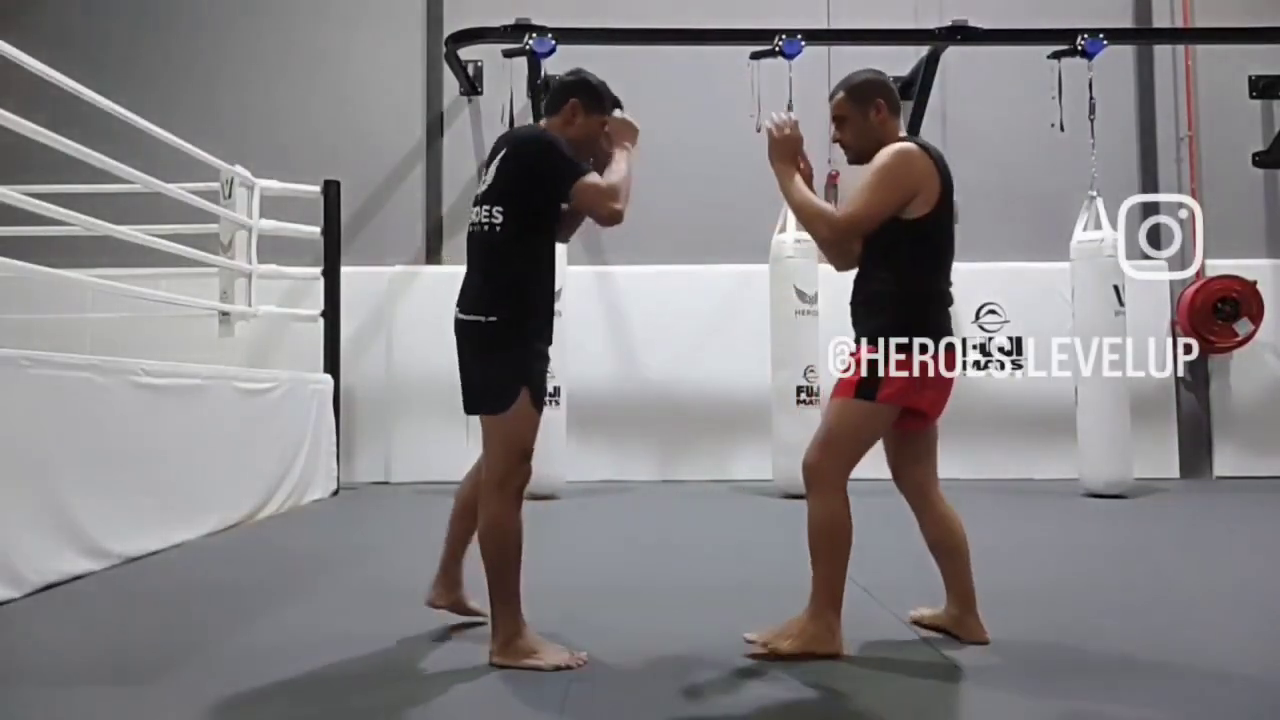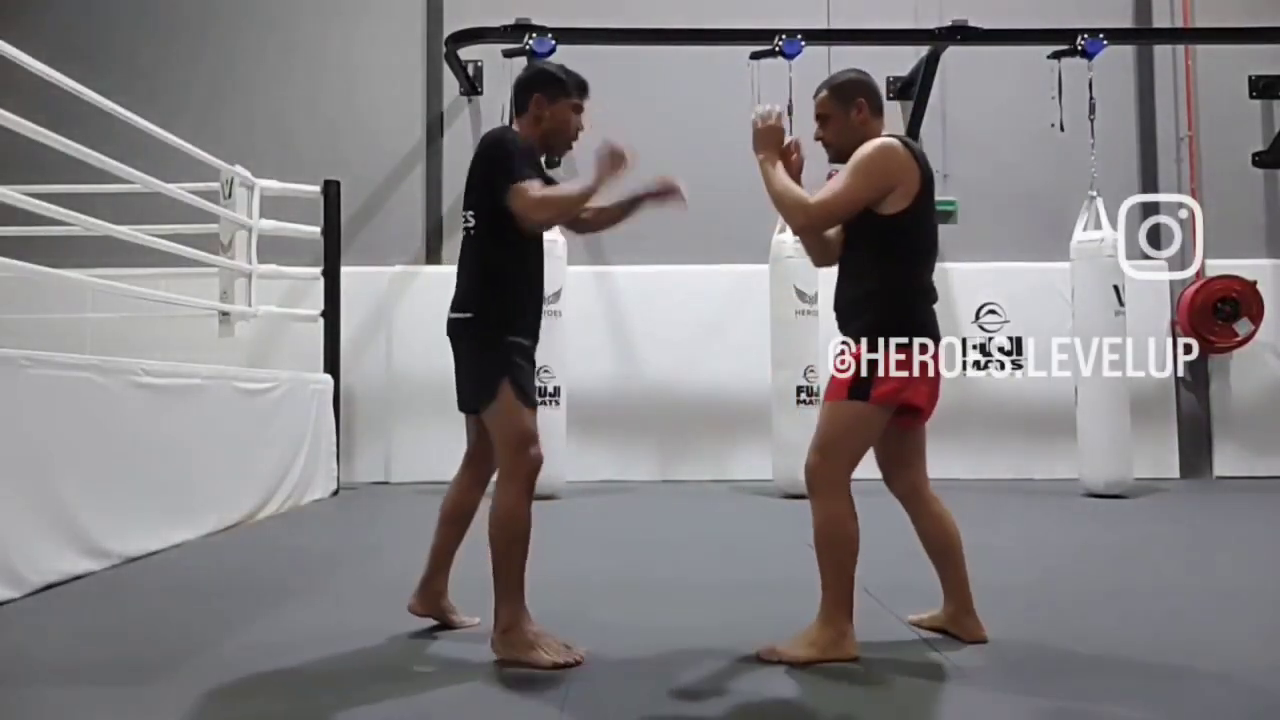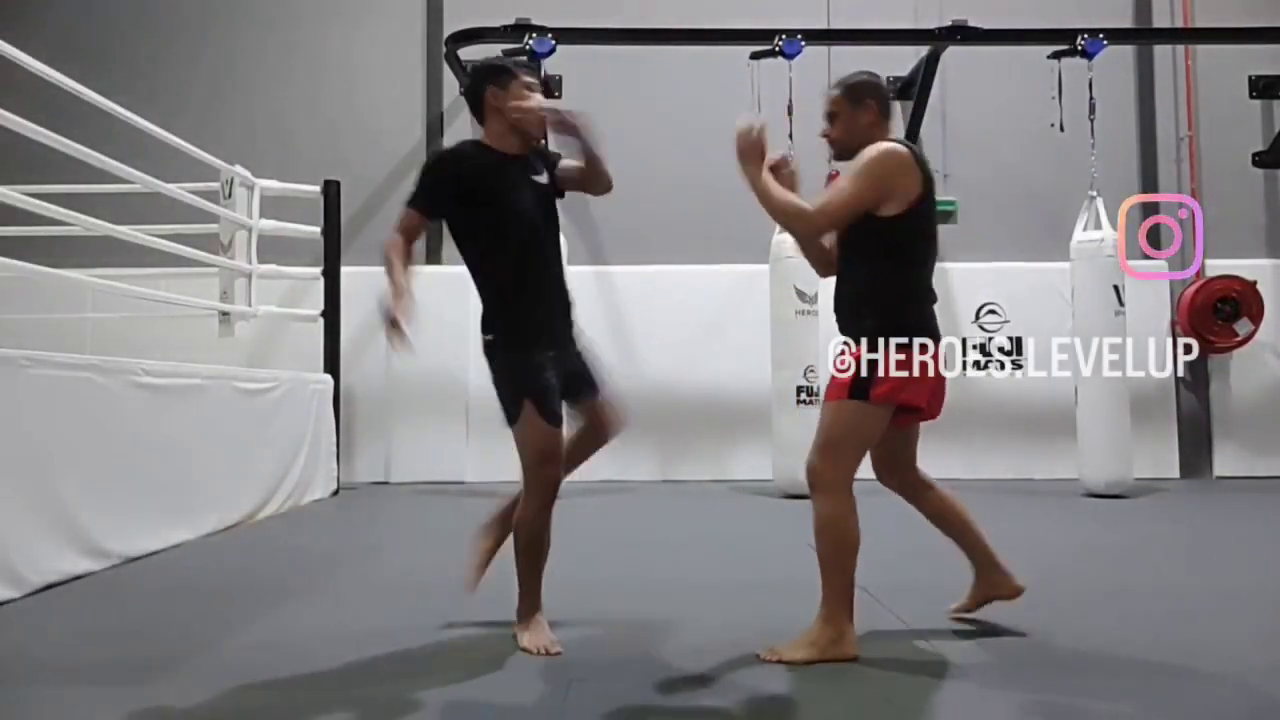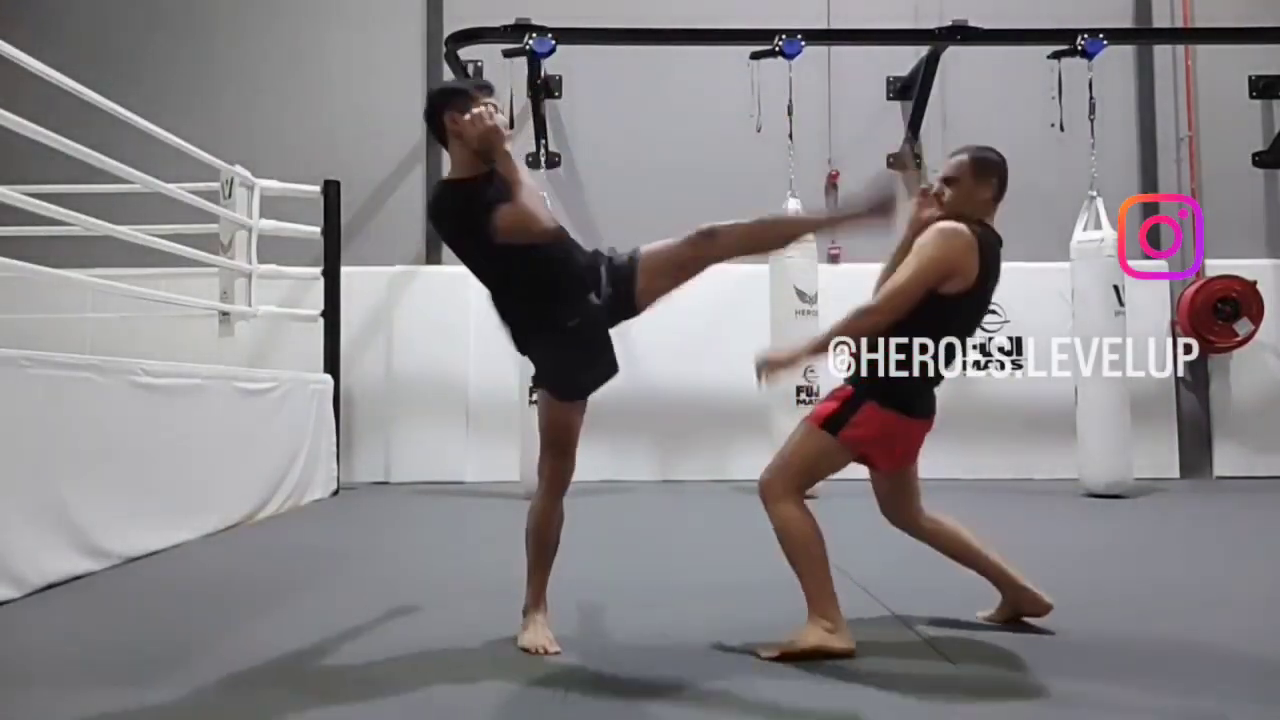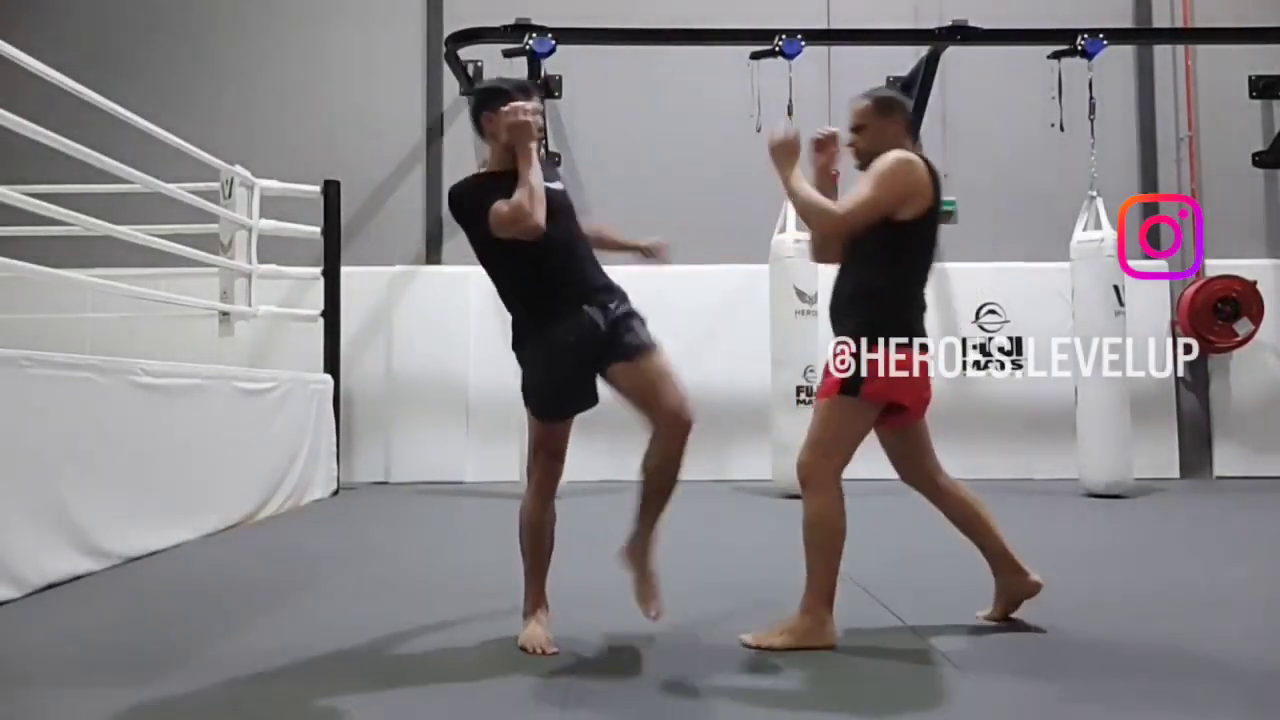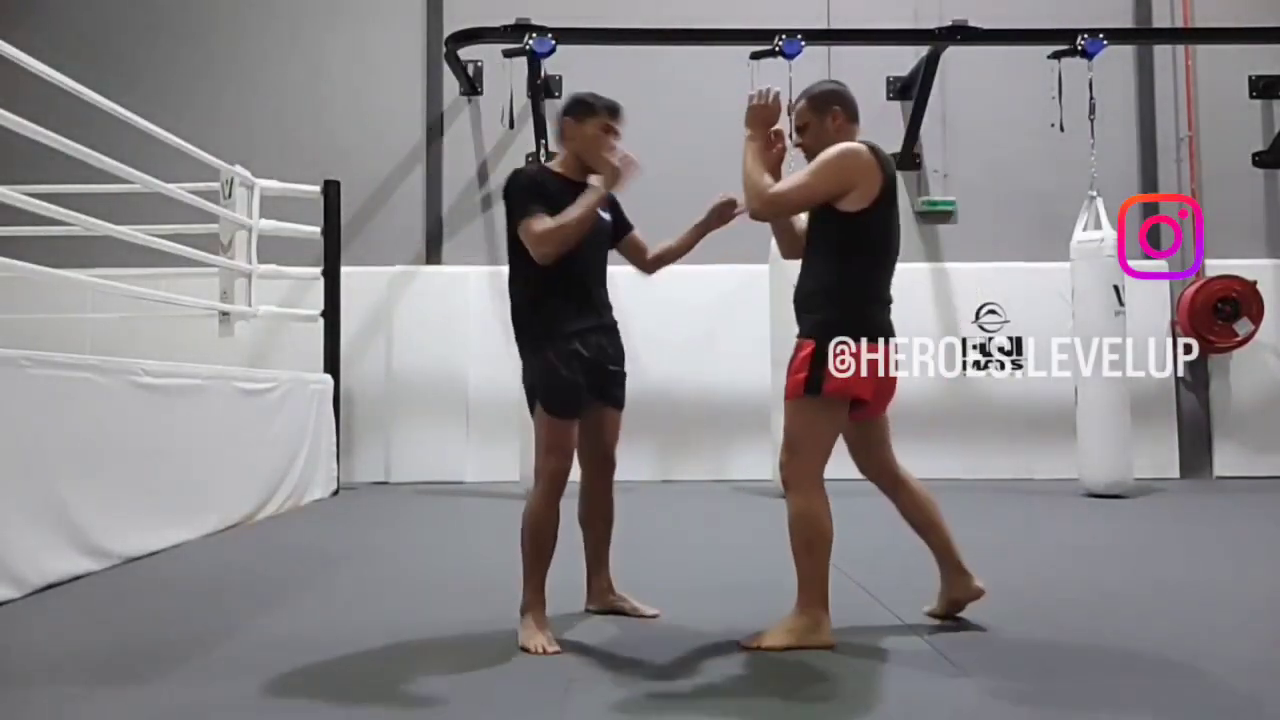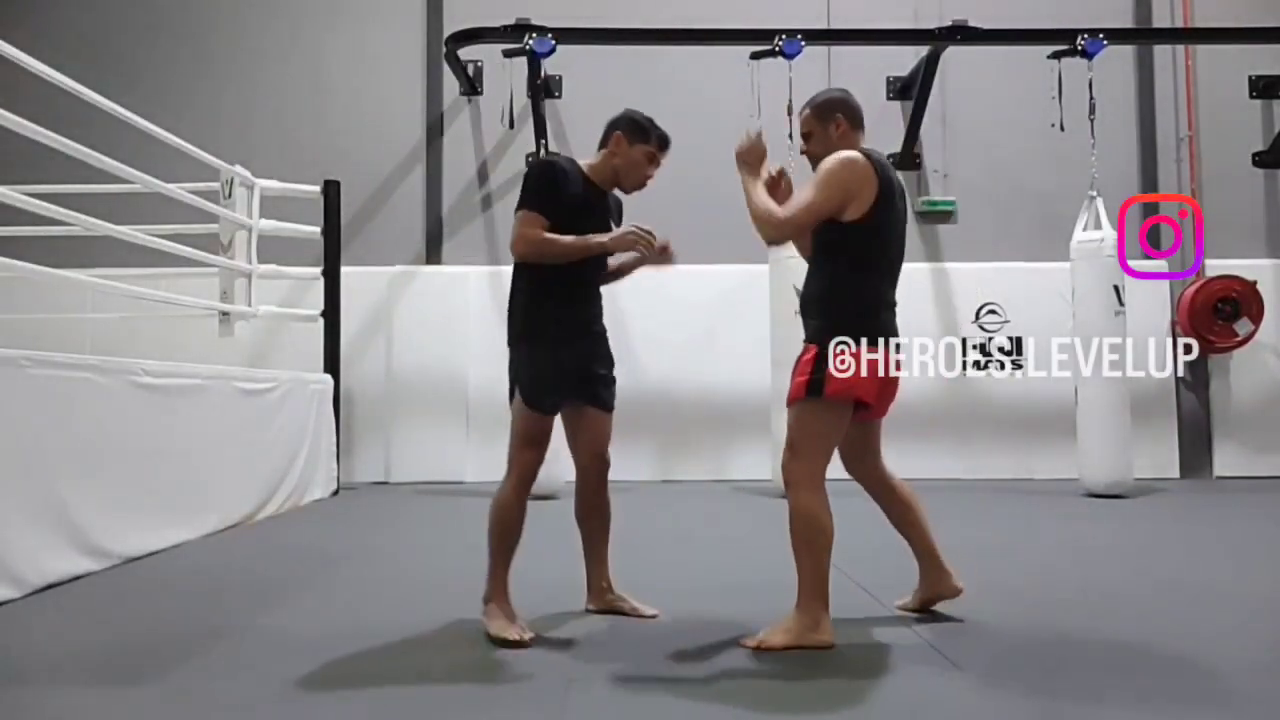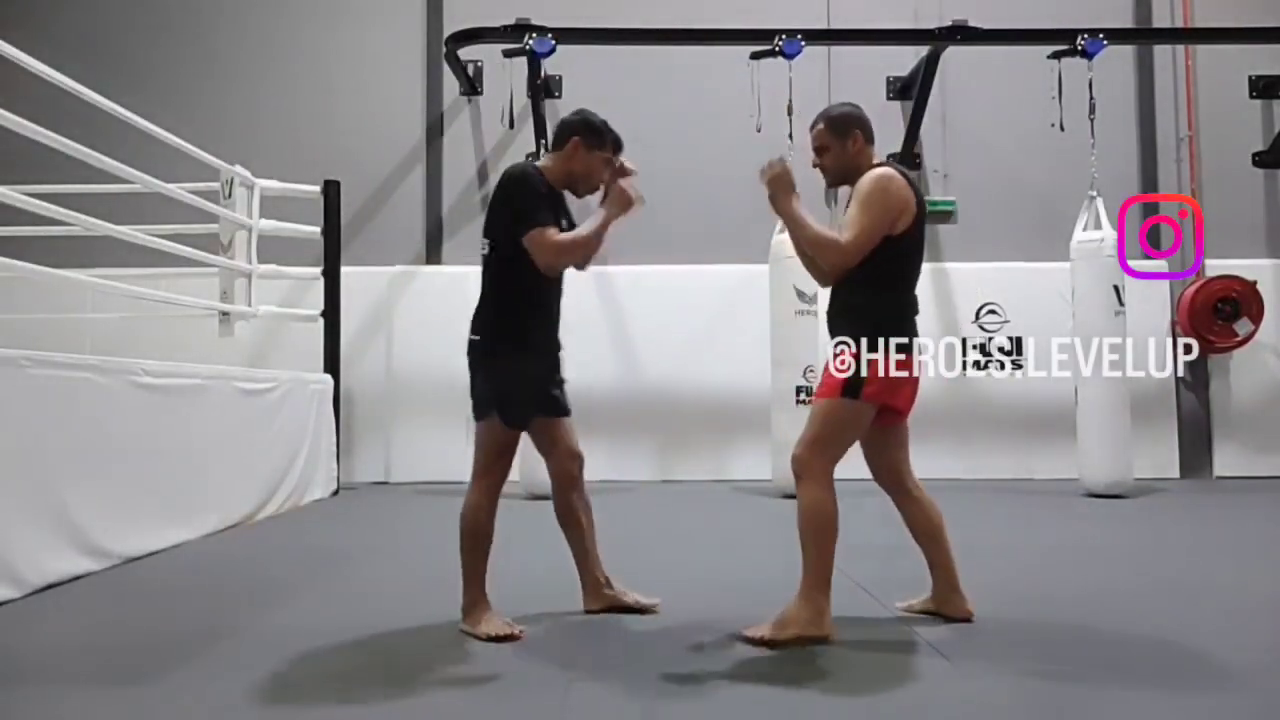
dt=0.3s
person 1, frame 1
left shoulder: (516, 149)
right shoulder: (540, 146)
left elbow: (556, 222)
right elbow: (610, 208)
left wrist: (606, 157)
right wrist: (622, 148)
left hip: (490, 324)
right hip: (506, 330)
left knee: (497, 465)
right knee: (509, 476)
left ankle: (447, 582)
right ankle: (509, 636)
person 1, frame 2
left shoulder: (522, 158)
right shoulder: (502, 147)
left elbow: (580, 222)
right elbow: (537, 213)
left wrist: (644, 197)
right wrist: (601, 175)
left hip: (499, 329)
right hip: (490, 330)
left knee: (481, 462)
right knee: (521, 463)
left ankle: (431, 592)
right ankle: (512, 628)
person 1, frame 3
left shoulder: (534, 159)
right shoulder: (454, 163)
left elbow: (599, 184)
right elbow: (402, 234)
left wrist: (580, 134)
right wrist: (400, 294)
left hip: (555, 330)
right hip: (517, 339)
left knee: (600, 429)
right knee: (543, 475)
left ankle: (502, 522)
right ankle: (529, 612)
person 1, frame 4
left shoulder: (496, 175)
right shoulder: (451, 202)
right elbow: (542, 229)
right wrist: (503, 155)
left hip: (598, 282)
right hip: (557, 331)
left knee: (707, 242)
right knee: (554, 477)
left ankle: (844, 220)
right ankle: (535, 610)
person 1, frame 5
left shoulder: (545, 171)
right shoulder: (470, 195)
right elbow: (528, 224)
left wrist: (634, 244)
right wrist: (525, 152)
left hip: (607, 310)
right hip: (547, 336)
left knee: (675, 417)
right knee: (544, 477)
left ankle: (640, 548)
right ankle: (535, 609)
person 1, frame 6
left shoulder: (602, 199)
right shoulder: (526, 183)
left elbow: (646, 261)
right elbow: (544, 247)
left wrist: (707, 224)
right wrist: (600, 187)
left hip: (602, 339)
right hip: (550, 345)
left knee: (601, 470)
right knee: (553, 475)
left ankle: (600, 587)
right ankle: (532, 611)
person 1, frame 7
left shoulder: (611, 203)
right shoulder: (552, 173)
right elbow: (524, 246)
left wrist: (636, 257)
right wrist: (610, 241)
left hip: (589, 341)
right hip: (539, 340)
left knee: (595, 466)
right knee: (524, 468)
left ankle: (600, 587)
right ankle: (495, 596)
person 1, frame 8
left shoulder: (553, 195)
right shoulder: (522, 183)
left elbow: (579, 254)
right elbow: (552, 258)
left wrist: (611, 200)
right wrist: (608, 212)
left hip: (538, 352)
right hip: (502, 352)
left knee: (569, 466)
right knee: (490, 475)
left ankle: (597, 585)
right ankle: (474, 604)
person 2, frame 1
left shoulder: (905, 159)
right shoulder: (894, 172)
left elbow: (832, 229)
right elbow: (843, 253)
left wrist: (782, 170)
right wrist: (805, 186)
left hip: (899, 346)
right hip: (914, 346)
left knee: (823, 469)
right knee: (918, 483)
left ankle: (821, 623)
right ankle: (963, 612)
person 2, frame 2
left shoulder: (885, 154)
right shoulder: (875, 173)
left elbow: (806, 218)
right elbow: (824, 252)
left wrist: (768, 160)
right wrist: (793, 175)
left hip: (887, 346)
right hip: (902, 346)
left knee: (825, 475)
right knee: (909, 484)
left ankle: (835, 630)
right ankle: (961, 612)
person 2, frame 3
left shoulder: (884, 159)
right shoulder: (877, 177)
left elbow: (810, 226)
right elbow: (828, 260)
left wrist: (755, 172)
right wrist: (790, 189)
left hip: (887, 348)
right hip: (900, 346)
left knee: (826, 474)
right knee: (898, 472)
left ankle: (834, 630)
right ankle: (991, 573)
person 2, frame 4
left shoulder: (950, 237)
right shoulder: (981, 248)
left elbow: (880, 311)
right elbow: (888, 296)
left wrist: (802, 351)
right wrist: (916, 227)
left hip: (879, 396)
right hip: (903, 400)
left knee: (778, 487)
right knee: (907, 514)
left ankle: (826, 625)
right ankle: (1019, 593)
person 2, frame 5
left shoulder: (902, 166)
right shoulder: (885, 183)
left elbow: (834, 223)
right elbow: (830, 249)
left wrist: (789, 173)
right wrist: (821, 176)
left hip: (875, 345)
right hip: (887, 346)
left knee: (817, 470)
right knee: (923, 474)
left ankle: (815, 619)
right ankle: (1011, 576)
person 2, frame 6
left shoulder: (850, 157)
right shoulder: (851, 177)
left elbow: (761, 204)
right elbow: (794, 243)
left wrist: (754, 139)
right wrist: (773, 165)
left hip: (836, 339)
right hip: (862, 339)
left knee: (799, 472)
right knee: (881, 466)
left ankle: (811, 619)
right ankle: (956, 576)
person 2, frame 7
left shoulder: (847, 165)
right shoulder: (875, 175)
left elbow: (778, 232)
left wrist: (749, 175)
right wrist: (785, 201)
left hip: (842, 345)
right hip: (869, 343)
left knee: (802, 472)
right knee: (867, 467)
left ankle: (811, 617)
right ankle: (936, 576)
person 2, frame 8
left shoulder: (882, 182)
right shoulder: (874, 192)
left elbow: (836, 257)
right elbow: (828, 273)
left wrist: (787, 204)
right wrist: (793, 212)
left hip: (873, 351)
right hip: (882, 351)
left knee: (811, 464)
right knee: (895, 477)
left ankle: (812, 609)
right ankle: (948, 593)
